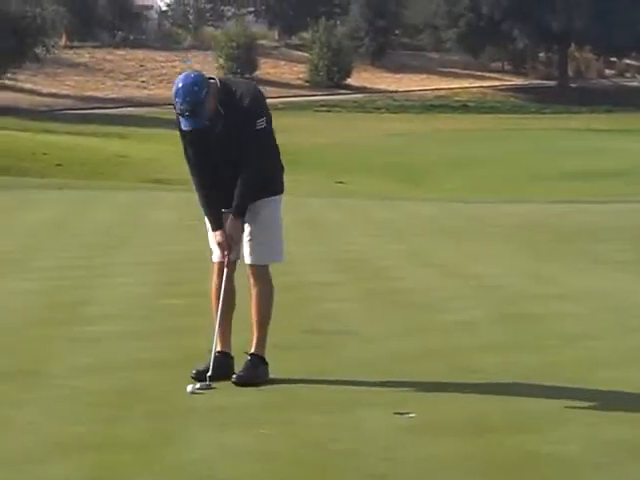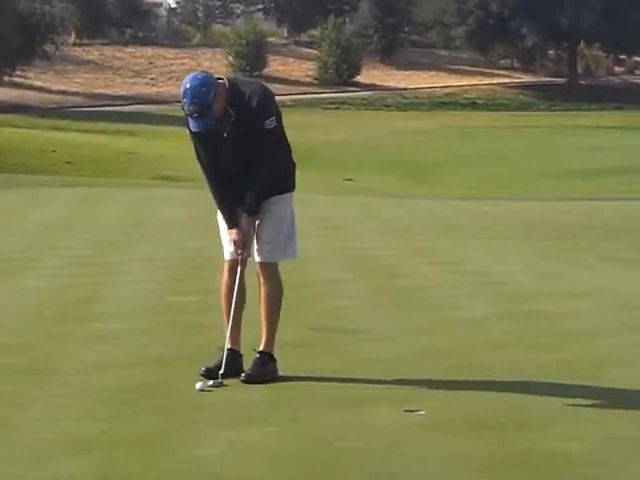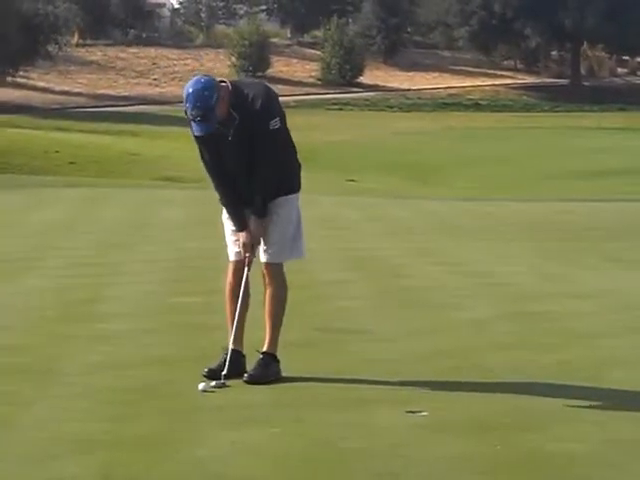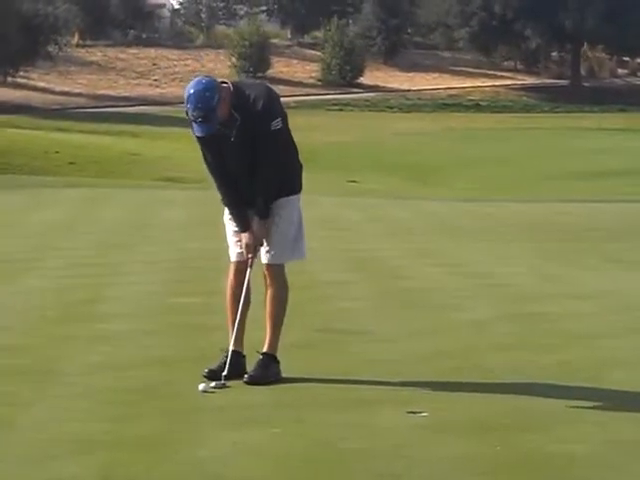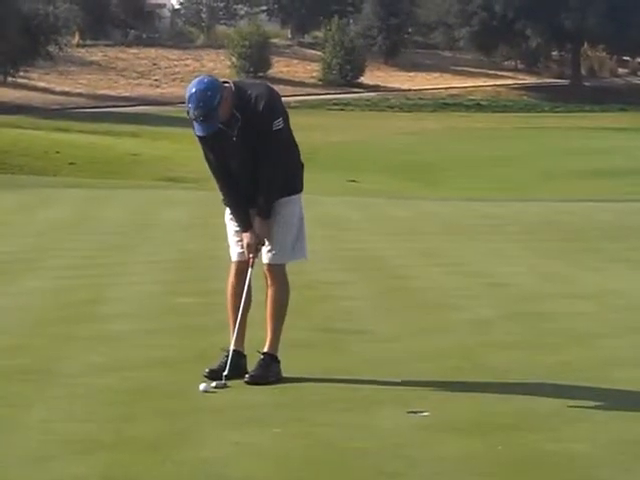
dt=0.2s
person 1, frame 1
left shoulder: (249, 100)
right shoulder: (186, 115)
left elbow: (254, 163)
right elbow: (199, 172)
left wrist: (237, 216)
right wrist: (216, 224)
left hip: (260, 192)
right hip: (220, 196)
left knee: (257, 269)
right knee: (221, 268)
left ankle: (257, 357)
right ankle: (222, 355)
person 1, frame 2
left shoulder: (257, 99)
right shoulder: (197, 115)
left elbow: (265, 162)
right elbow: (212, 172)
left wrist: (250, 213)
right wrist: (231, 221)
left hip: (271, 190)
right hip: (231, 195)
left knee: (266, 266)
right knee: (232, 266)
left ankle: (266, 355)
right ankle: (232, 352)
person 1, frame 3
left shoulder: (261, 101)
right shoulder: (201, 117)
left elbow: (270, 163)
right elbow: (218, 174)
left wrist: (258, 215)
right wrist: (240, 223)
left hip: (276, 191)
right hip: (236, 195)
left knee: (271, 268)
right knee: (236, 267)
left ankle: (270, 356)
right ankle: (235, 353)
person 1, frame 4
left shoulder: (263, 102)
right shoulder: (202, 118)
left elbow: (272, 164)
right elbow: (220, 175)
left wrist: (261, 216)
right wrist: (243, 224)
left hip: (277, 192)
right hip: (238, 196)
left knee: (273, 268)
right knee: (237, 268)
left ankle: (270, 357)
right ankle: (235, 354)
person 1, frame 5
left shoulder: (264, 102)
right shoulder: (204, 118)
left elbow: (274, 164)
right elbow: (222, 175)
left wrist: (263, 216)
right wrist: (245, 224)
left hip: (279, 192)
right hip: (239, 196)
left knee: (274, 268)
right knee: (238, 268)
left ankle: (270, 357)
right ankle: (236, 354)
